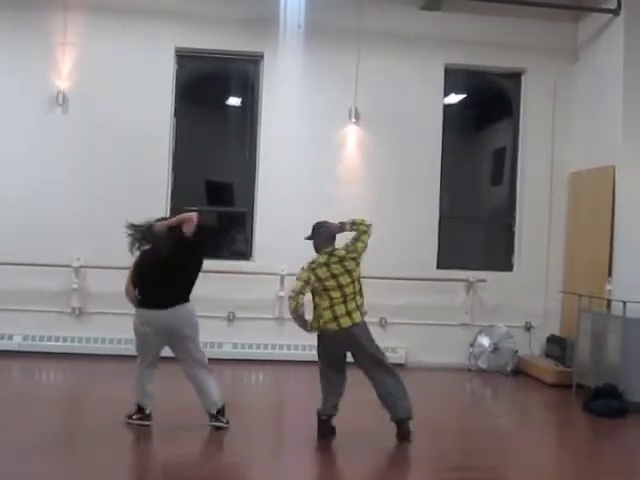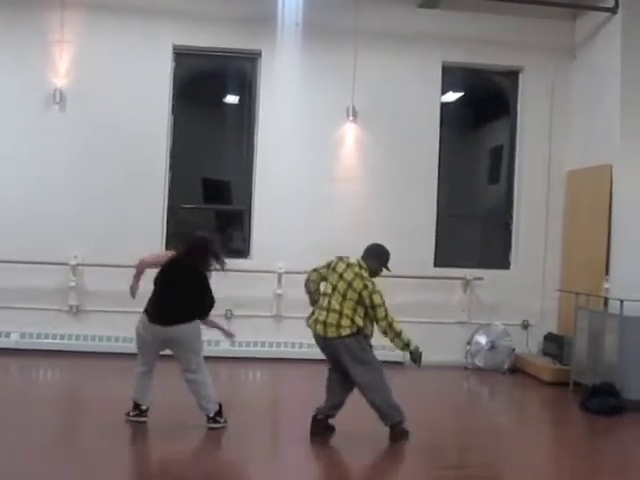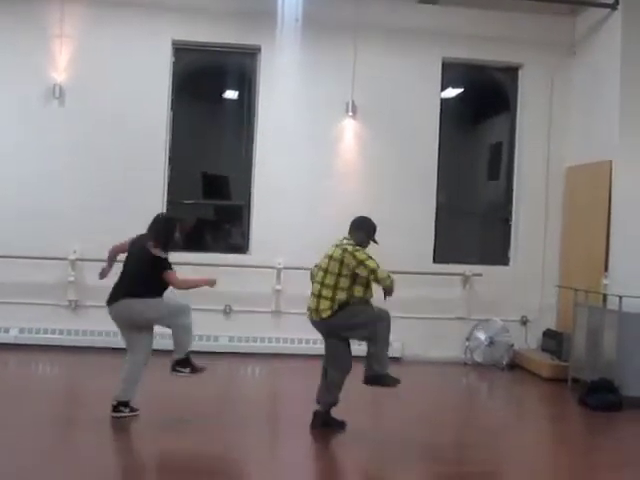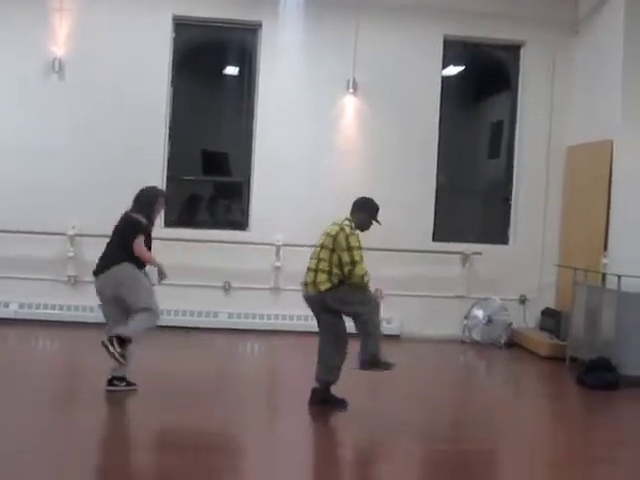
dt=0.5s
person 1, frame 1
left shoulder: (311, 269)
right shoulder: (350, 254)
left elbow: (295, 302)
right elbow: (365, 228)
left wrist: (305, 324)
right wrist: (343, 226)
left hip: (328, 329)
right hip: (354, 324)
left knee: (332, 376)
right knee: (380, 370)
left ankle: (325, 420)
right ankle: (402, 420)
person 1, frame 2
left shoulder: (337, 263)
right shoulder: (368, 287)
left elbow: (311, 279)
right elbow: (385, 323)
left wrist: (318, 305)
right wrist: (410, 347)
left hip: (320, 330)
right hip: (344, 334)
left knee: (341, 373)
right knee: (371, 376)
left ankle: (322, 417)
right ankle: (396, 424)
person 1, frame 3
left shoulder: (337, 250)
right shoulder: (352, 252)
left elbow: (315, 273)
right elbow: (382, 276)
right wrist: (388, 286)
left hip: (322, 314)
right hip: (331, 315)
left knee: (337, 362)
right knee: (380, 319)
left ankle: (323, 412)
right ankle: (375, 370)
person 1, frame 4
left shoulder: (336, 228)
right shoulder: (348, 233)
right elbow: (356, 270)
right wrist: (370, 293)
left hip: (315, 290)
right hip: (325, 289)
left knee: (334, 338)
right knee: (368, 304)
left ankle: (322, 390)
right ankle: (370, 356)
person 2, frame 1
left shoulder: (142, 257)
right shoulder: (181, 245)
left elbow: (129, 292)
right elbow: (193, 216)
right wrist: (167, 223)
left hip: (148, 315)
right hip: (180, 313)
left knee: (146, 364)
right knee: (197, 364)
left ankle: (143, 412)
right ankle: (216, 412)
person 2, frame 2
left shoulder: (173, 260)
right shoulder: (202, 282)
left elbow: (142, 263)
right elbow: (202, 316)
left wrist: (135, 282)
right wrist: (222, 328)
left hip: (152, 325)
right hip: (184, 329)
left knee: (144, 366)
right knee: (195, 371)
left ankle: (139, 408)
right ankle: (213, 414)
person 2, frame 3
left shoulder: (139, 242)
right shoulder: (157, 257)
left elbow: (114, 250)
right elbow: (177, 283)
left wrist: (108, 266)
right wrist: (205, 281)
left hip: (118, 306)
right hip: (132, 305)
left knee: (138, 353)
right knee: (183, 312)
left ankle: (122, 403)
right ankle: (181, 360)
person 2, frame 4
left shoulder: (129, 219)
right shoulder: (138, 222)
right elbow: (139, 251)
right wrist: (159, 265)
left hip: (103, 278)
right hip: (121, 271)
left knee: (120, 324)
right knee: (150, 313)
left ankle: (117, 378)
right ankle: (118, 338)
